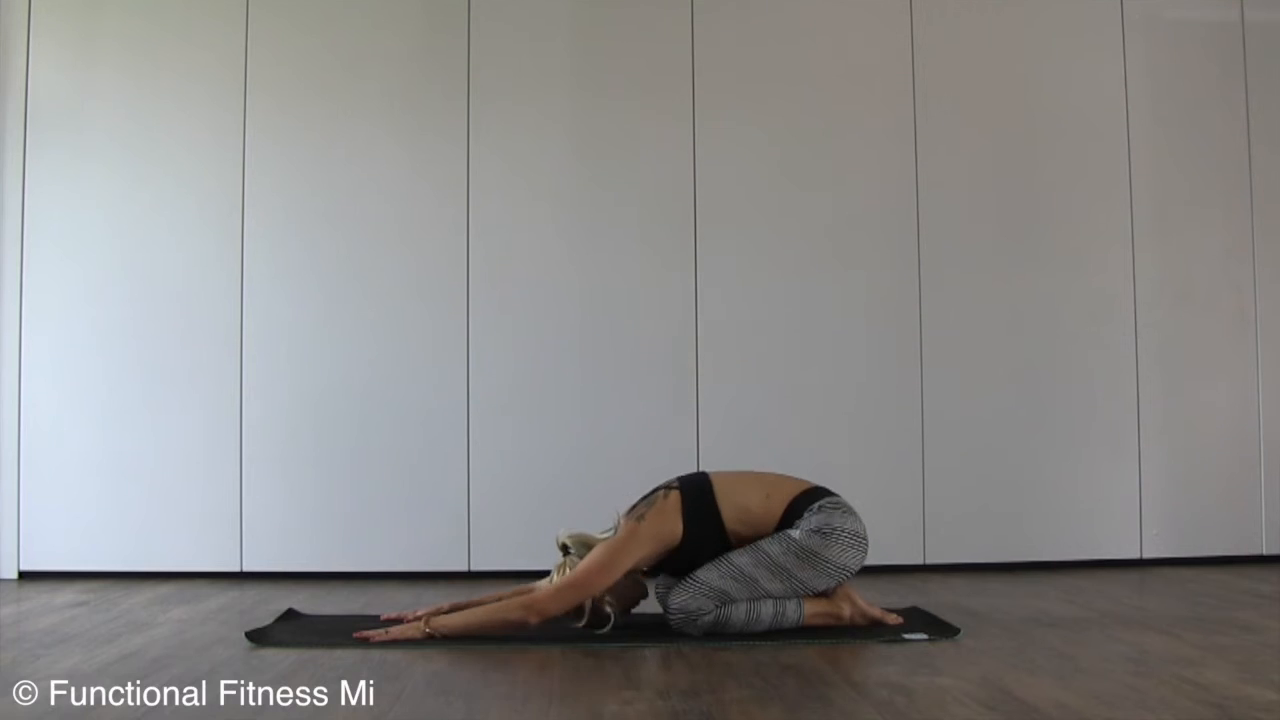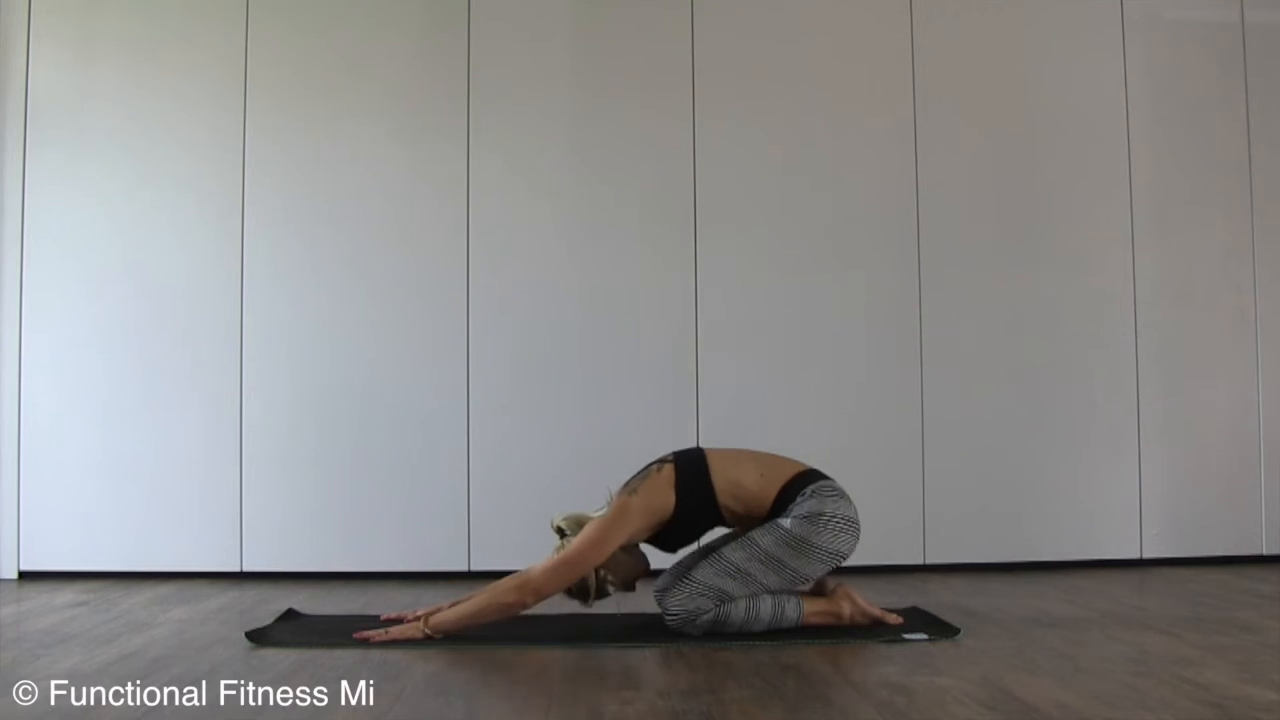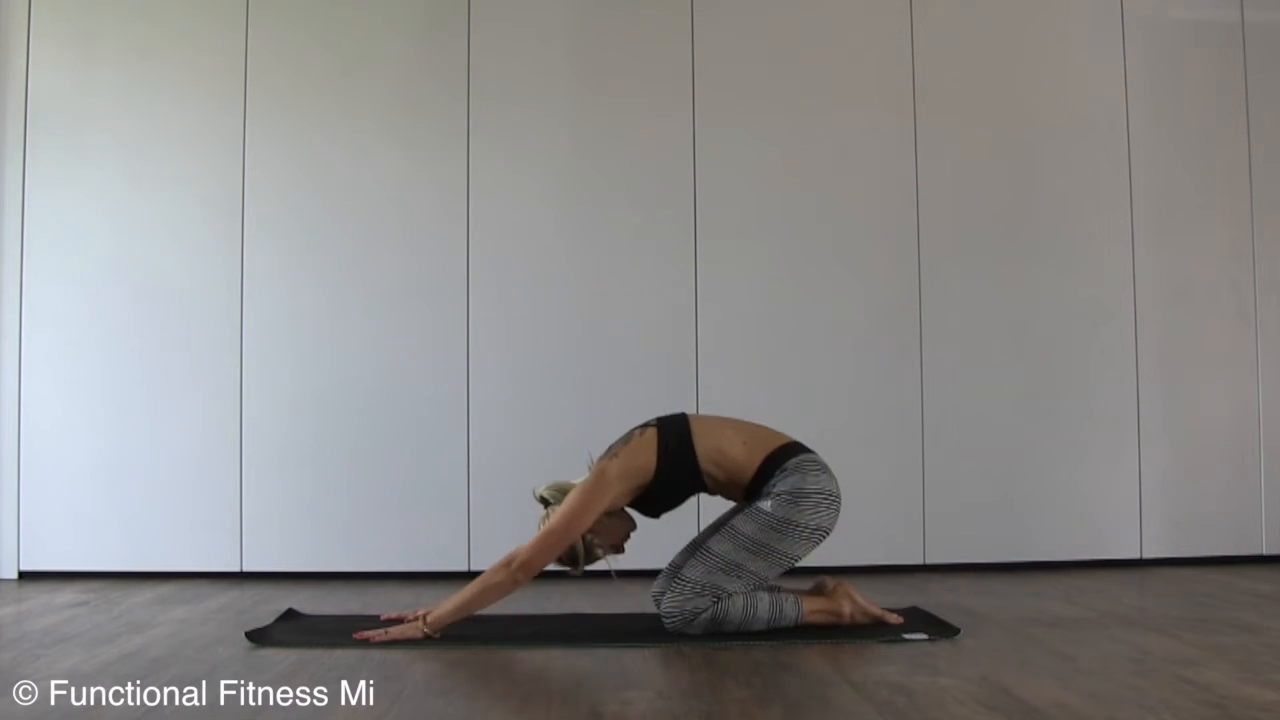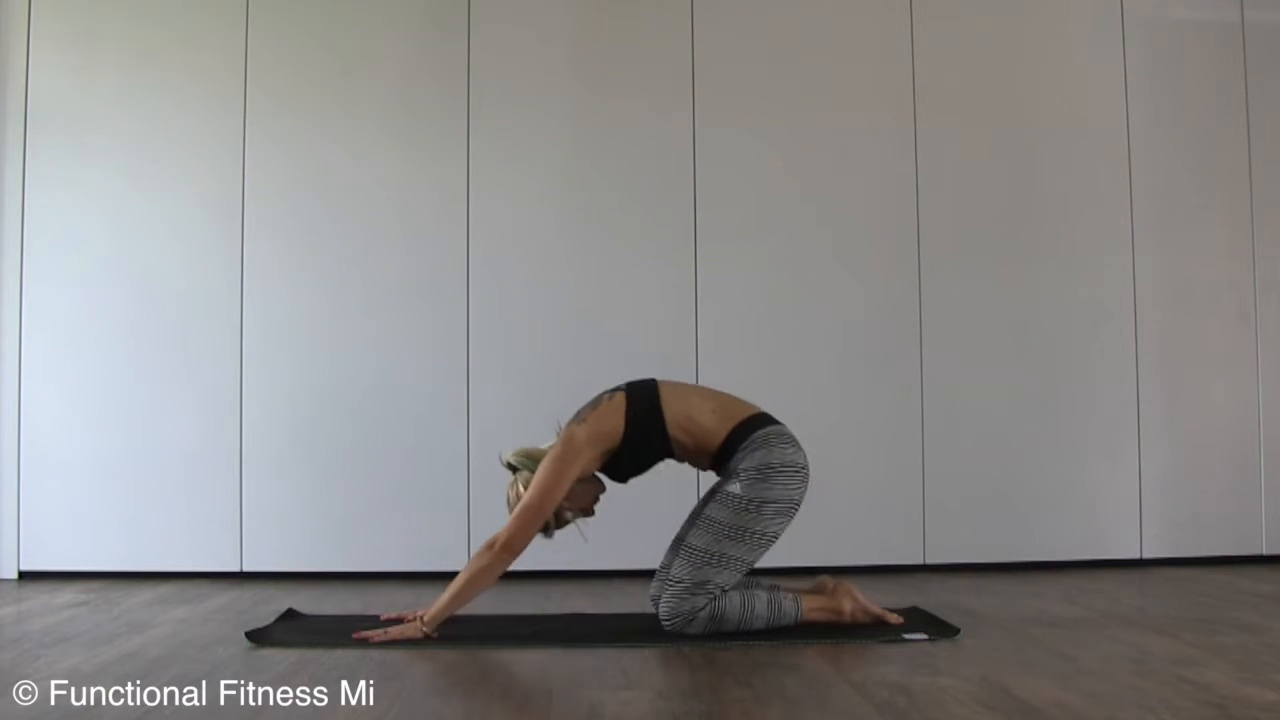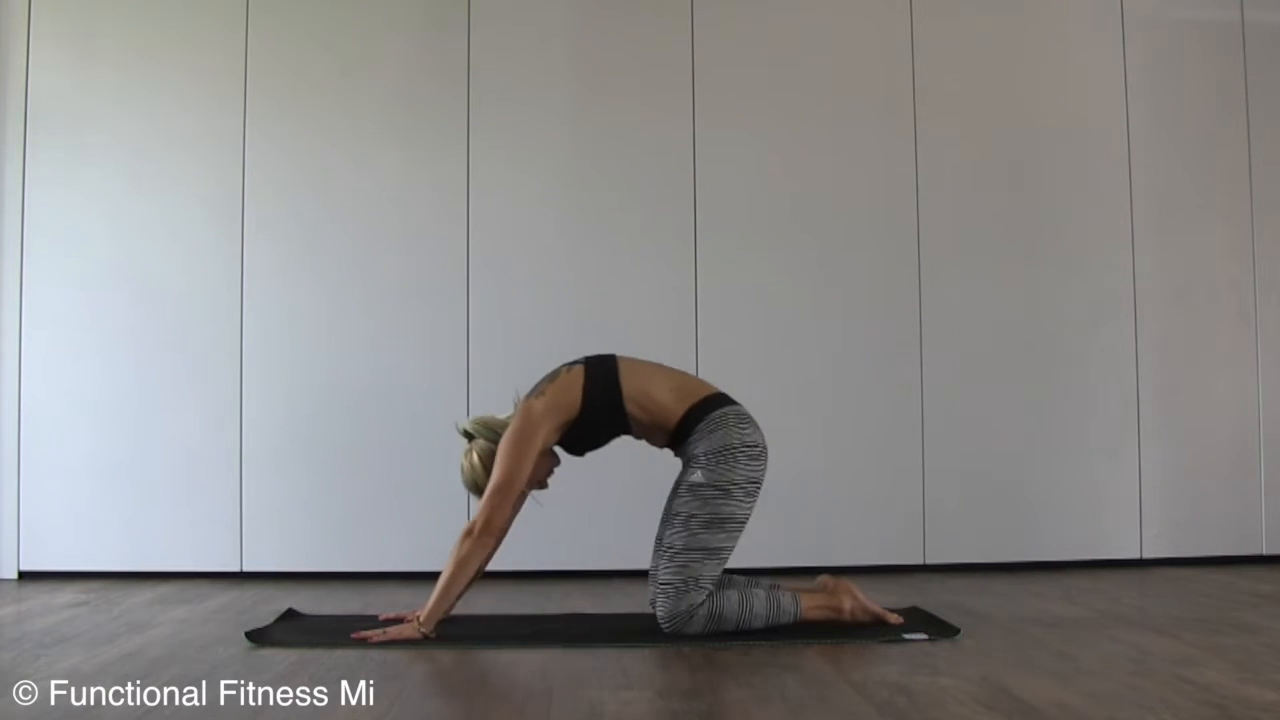
dt=0.2s
person 1, frame 1
left shoulder: (631, 542)
right shoulder: (634, 537)
left elbow: (533, 610)
right elbow: (541, 590)
left wrist: (429, 628)
right wrist: (445, 607)
left hip: (828, 529)
right hip: (809, 527)
left knee: (687, 608)
right knee: (673, 591)
left ankle: (831, 609)
right ankle: (821, 595)
person 1, frame 2
left shoulder: (625, 517)
right shoulder: (624, 517)
left elbow: (530, 590)
right elbow: (537, 578)
left wrist: (430, 627)
right wrist: (442, 609)
left hip: (820, 514)
right hip: (801, 512)
left knee: (686, 609)
right knee: (674, 593)
left ankle: (831, 609)
right ankle: (818, 594)
person 1, frame 3
left shoulder: (605, 484)
right shoulder: (610, 484)
left elbow: (521, 566)
right elbow: (525, 561)
left wrist: (429, 625)
right wrist: (438, 612)
left hip: (801, 490)
right hip: (783, 487)
left knee: (683, 611)
right knee: (674, 594)
left ankle: (830, 608)
right ankle: (818, 595)
person 1, frame 4
left shoulder: (572, 450)
right shoulder: (581, 447)
left elbow: (505, 546)
right elbow: (508, 543)
left wrist: (427, 623)
right wrist: (436, 609)
left hip: (768, 462)
right hip: (758, 460)
left knee: (681, 611)
right knee: (673, 594)
left ankle: (831, 606)
right ankle: (818, 593)
person 1, frame 5
left shoulder: (530, 422)
right shoulder: (530, 422)
left elbow: (483, 531)
right elbow: (490, 532)
left wrist: (425, 621)
right wrist: (436, 606)
left hip: (725, 443)
right hip: (718, 440)
left knee: (680, 612)
right knee: (680, 590)
left ankle: (830, 604)
right ankle: (818, 593)
